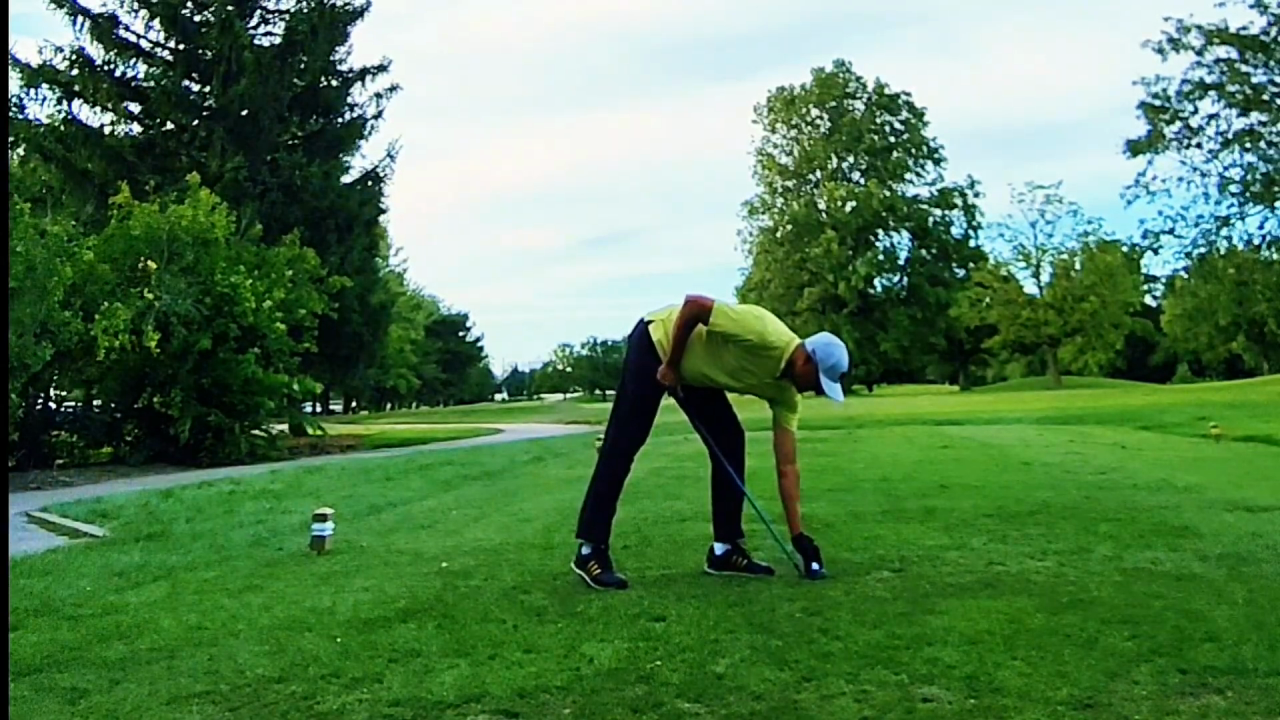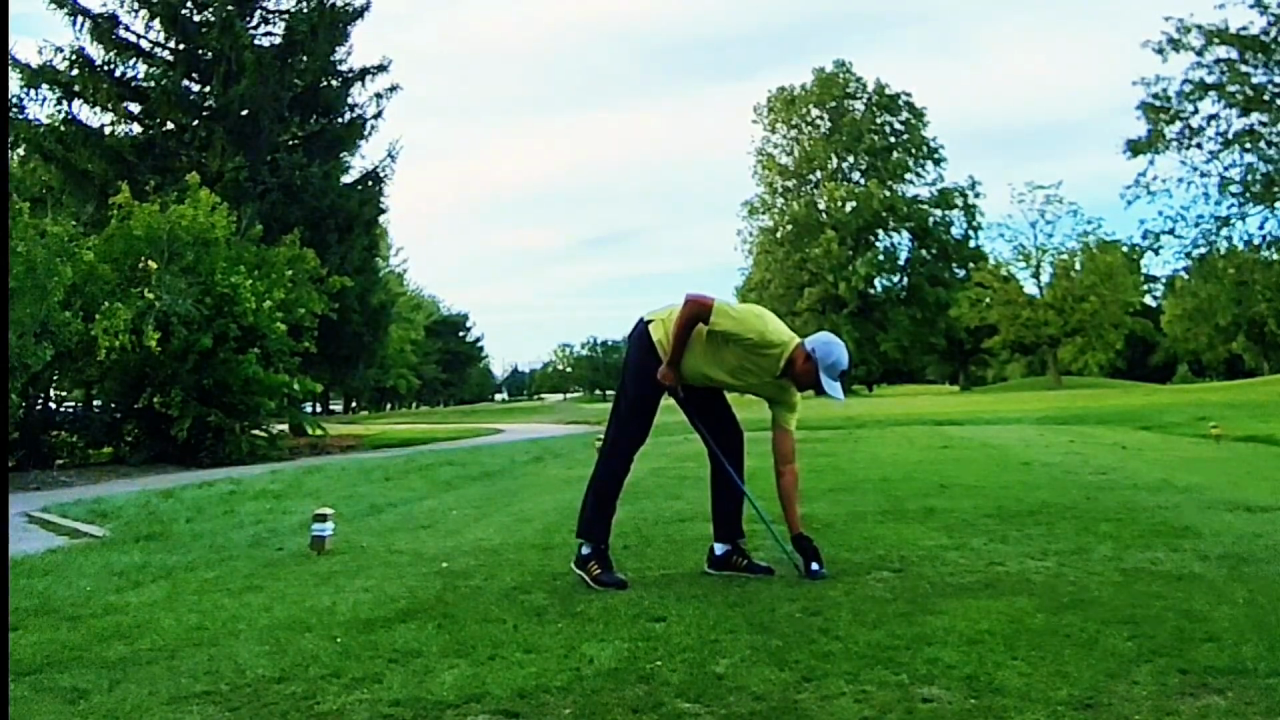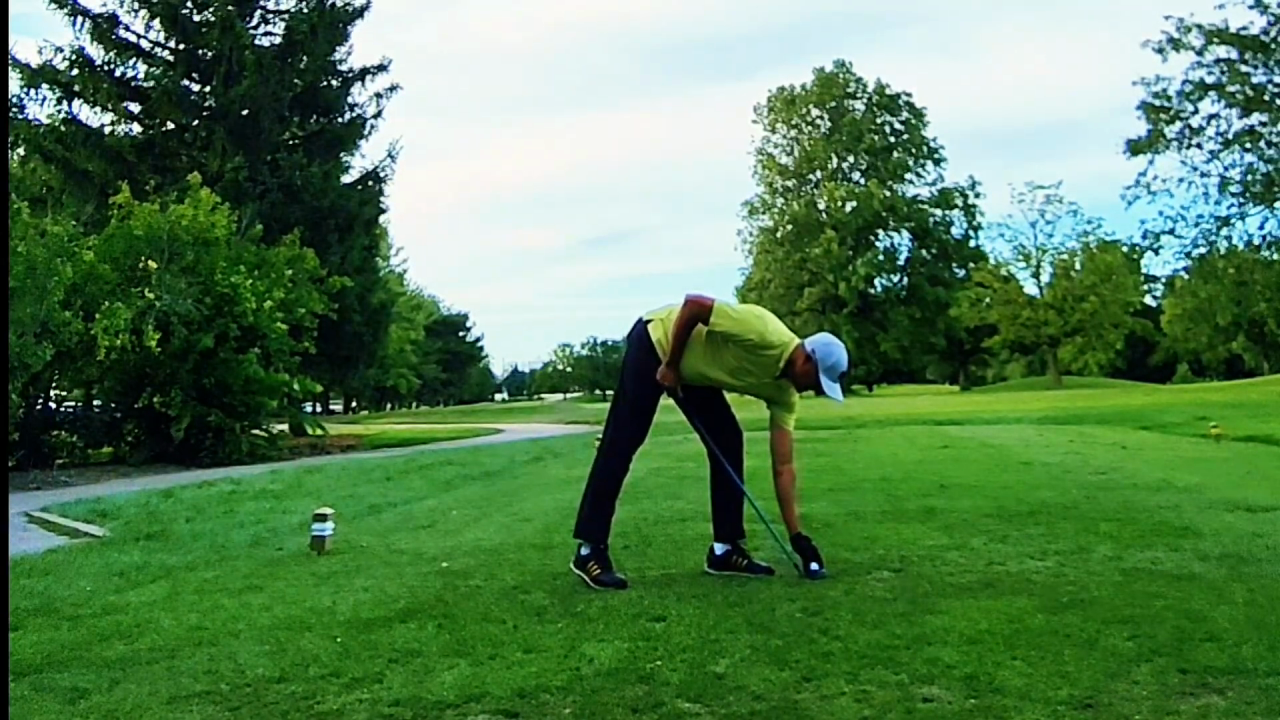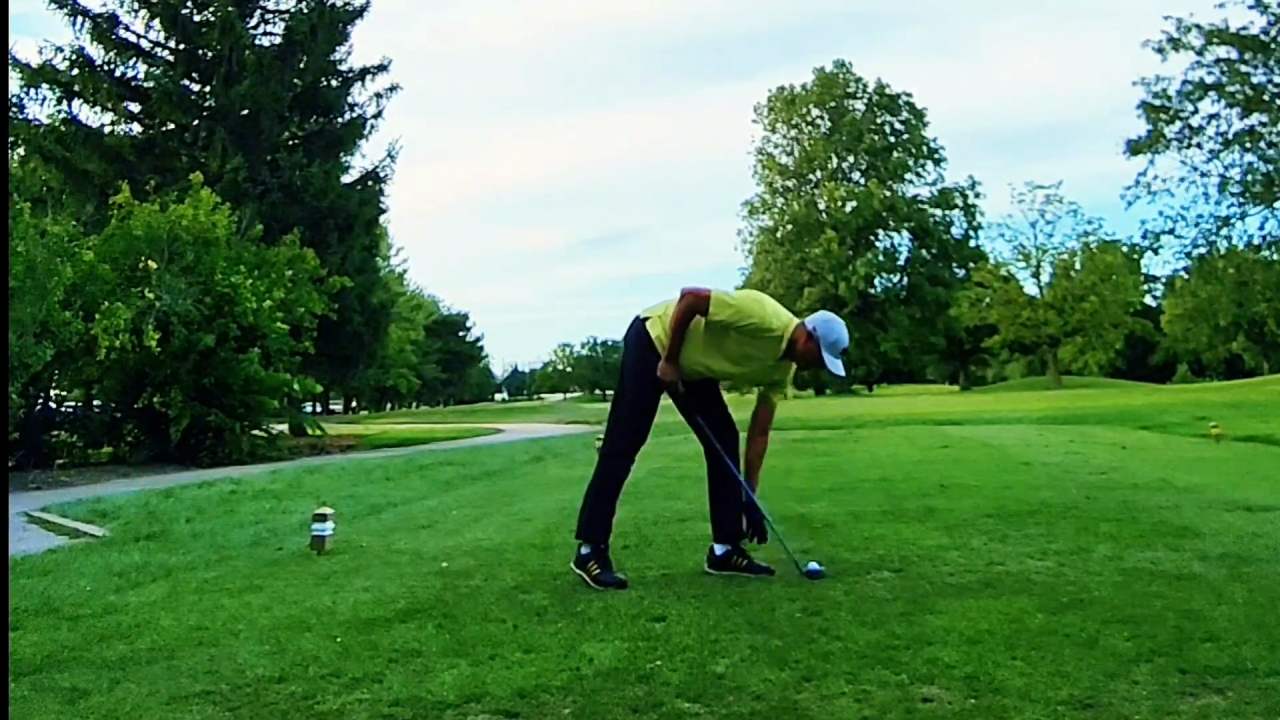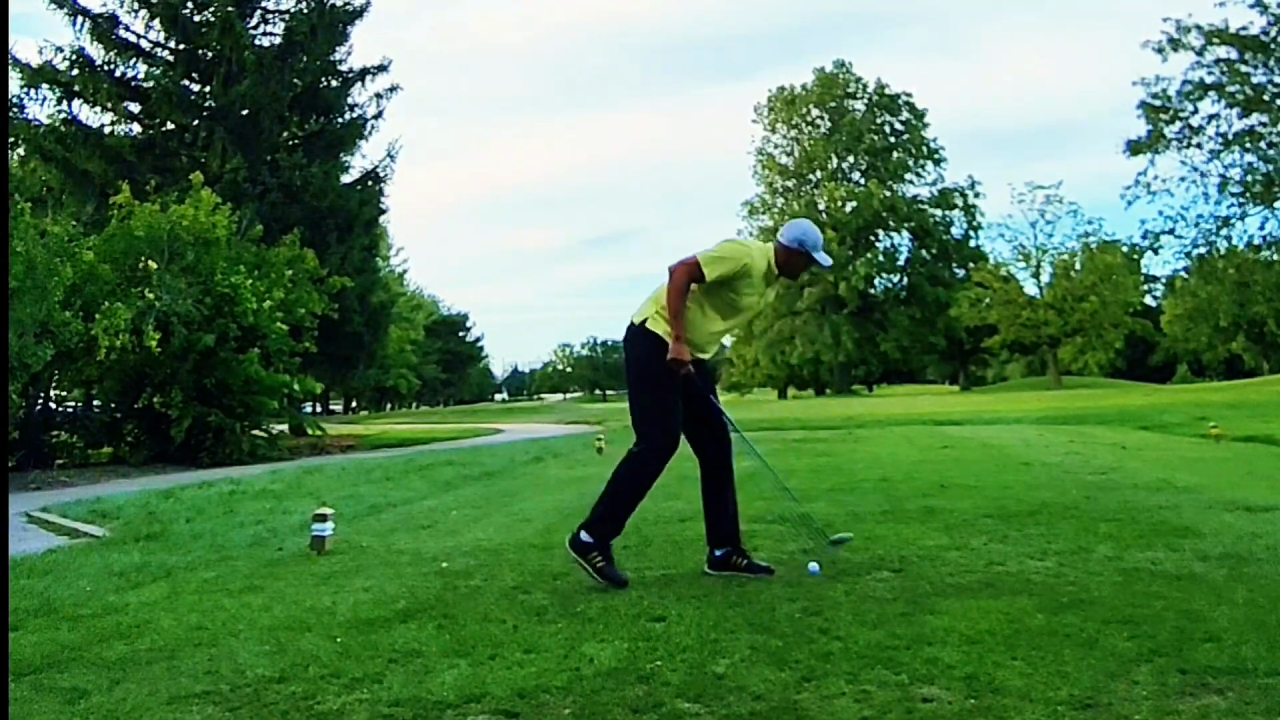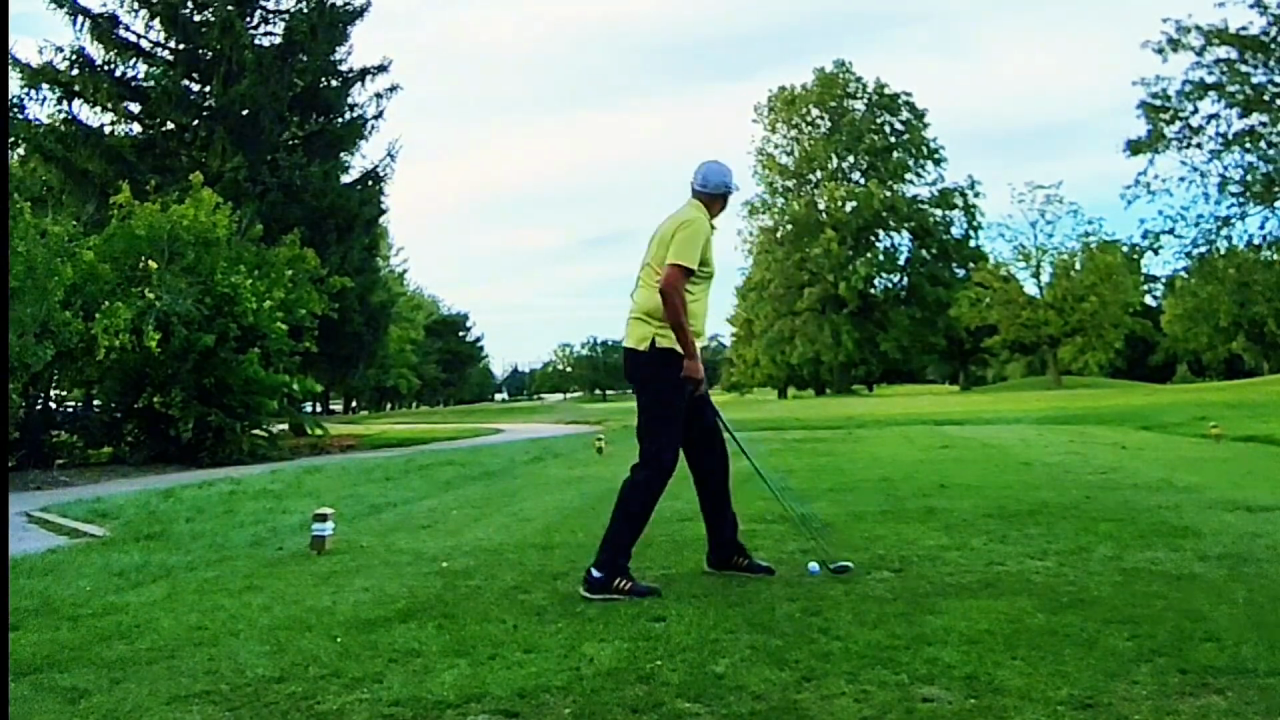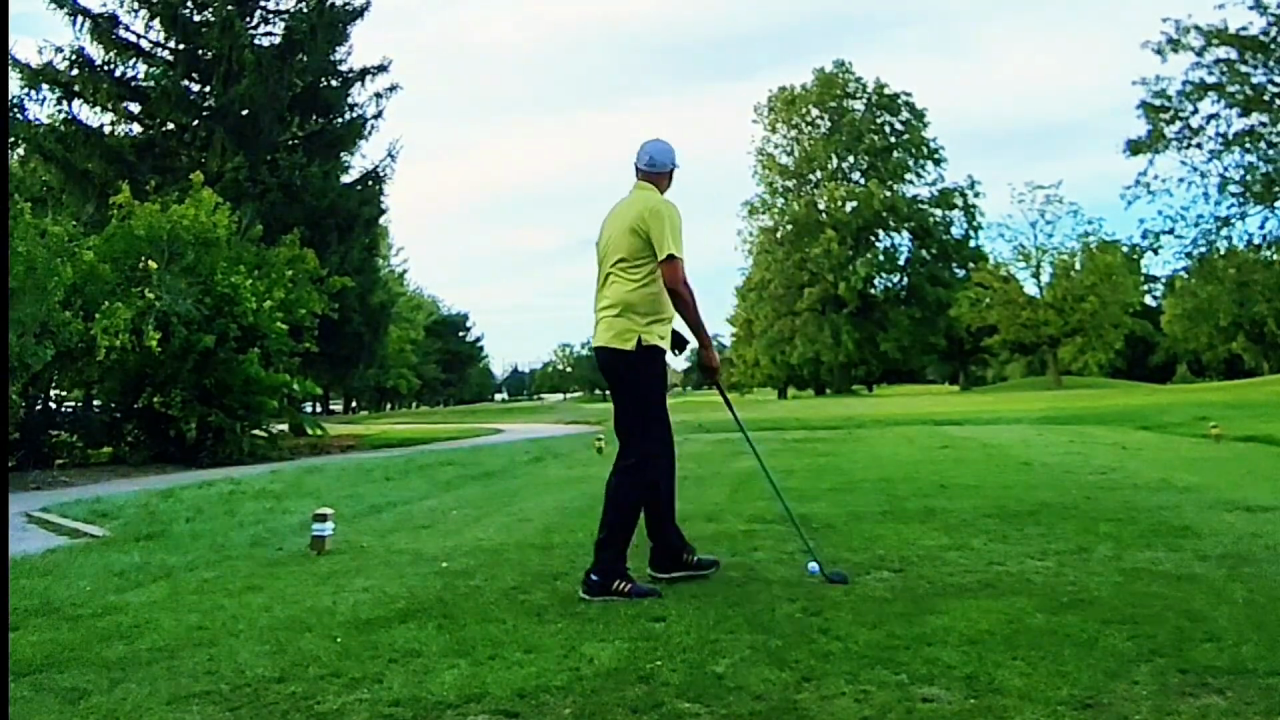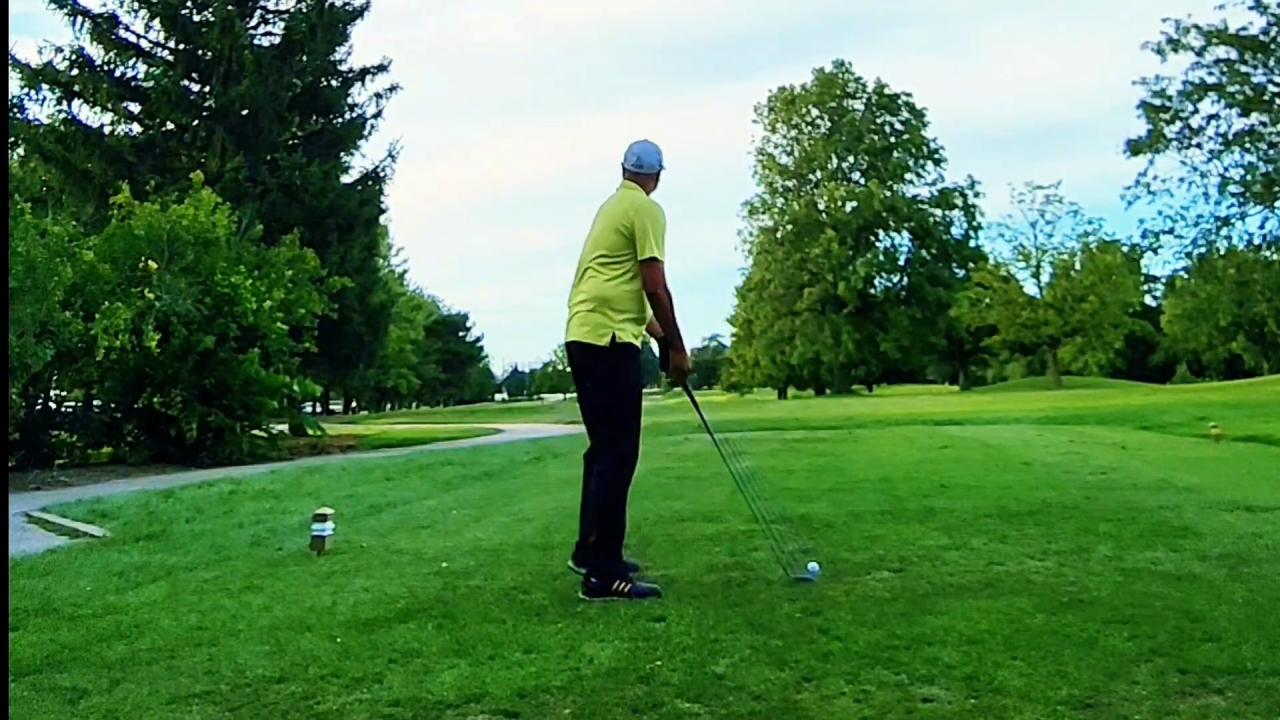
dt=0.3s
person 1, frame 1
left shoulder: (784, 389)
right shoulder: (763, 332)
left elbow: (787, 466)
right elbow: (692, 304)
left wrist: (798, 534)
right wrist: (671, 365)
left hip: (695, 372)
right hip: (658, 342)
left knee: (731, 443)
right knee: (623, 445)
left ankle: (725, 548)
right ankle: (591, 551)
person 1, frame 2
left shoulder: (785, 390)
right shoulder: (763, 331)
left elbow: (785, 465)
right elbow: (692, 303)
left wrist: (797, 533)
right wrist: (671, 365)
left hip: (695, 371)
right hip: (657, 340)
left knee: (729, 443)
right knee: (623, 445)
left ankle: (725, 548)
right ankle: (591, 550)
person 1, frame 3
left shoulder: (783, 389)
right shoulder: (762, 332)
left elbow: (783, 465)
right elbow: (692, 304)
left wrist: (796, 534)
right wrist: (670, 365)
left hip: (694, 370)
right hip: (656, 341)
left knee: (728, 442)
right knee: (621, 445)
left ankle: (725, 548)
right ankle: (590, 550)
person 1, frame 4
left shoulder: (782, 367)
right shoulder: (760, 315)
left elbow: (759, 431)
right elbow: (688, 298)
left wrist: (749, 498)
right wrist: (669, 361)
right hip: (653, 339)
left knee: (724, 441)
right knee: (624, 444)
left ankle: (725, 548)
right ankle: (590, 550)
person 1, frame 5
left shoulder: (769, 286)
right shoulder: (745, 256)
right elbow: (680, 271)
right wrist: (677, 342)
left hip: (689, 353)
right hip: (655, 337)
left knee: (717, 445)
right knee: (658, 442)
left ankle: (724, 549)
right ankle: (592, 538)
person 1, frame 6
left shoulder: (683, 219)
right shoulder: (694, 224)
right elbow: (670, 287)
right wrist: (691, 357)
left hip: (659, 350)
right hip: (661, 350)
left knee: (710, 452)
right knee: (658, 459)
left ankle: (725, 551)
right ankle: (606, 571)
person 1, frame 7
left shoulder: (618, 211)
right shoulder: (660, 209)
right elbow: (674, 283)
left wrist: (668, 330)
right wrist: (705, 343)
left hip: (614, 342)
right hip: (636, 344)
left knee: (655, 451)
right knee: (640, 456)
left ankle: (669, 553)
right ankle: (604, 574)
person 1, frame 8
left shoulder: (611, 207)
right shoulder: (647, 210)
right elbow: (655, 287)
left wrist: (656, 330)
right wrist: (677, 348)
left hip: (584, 337)
right hip: (609, 342)
left knee: (605, 449)
right knee: (617, 455)
left ankle: (593, 548)
right ankle: (602, 571)
